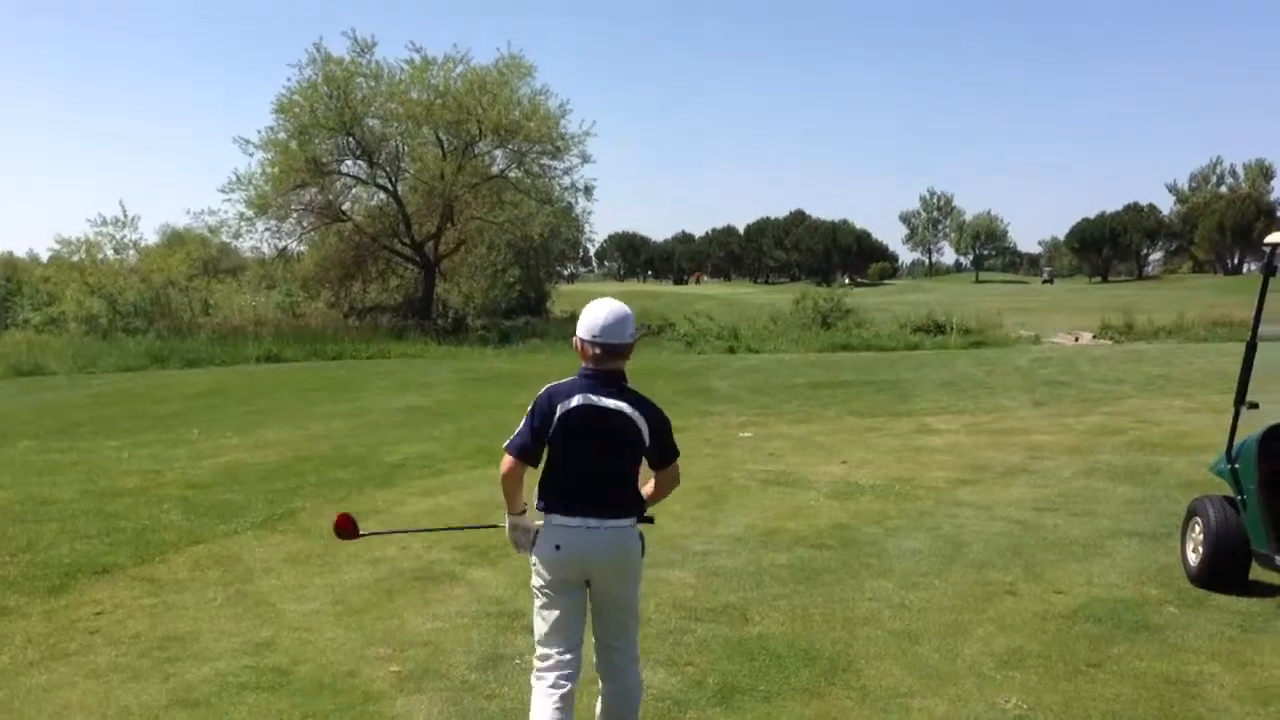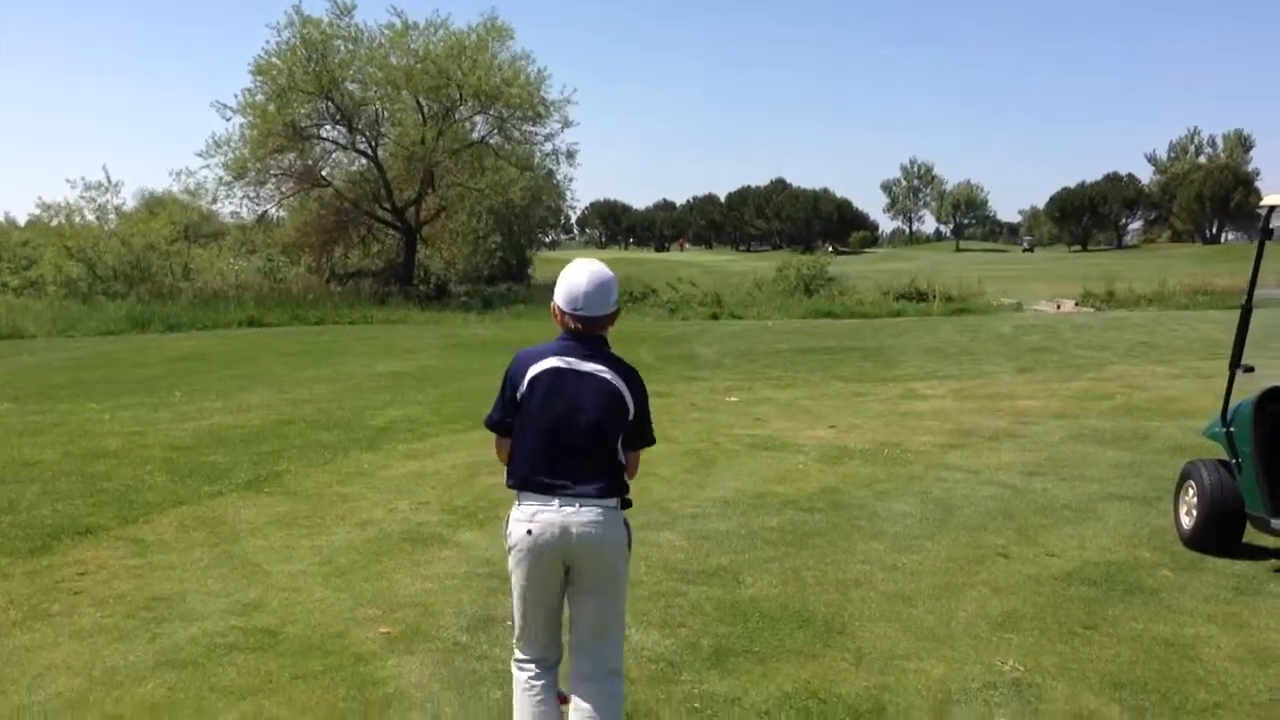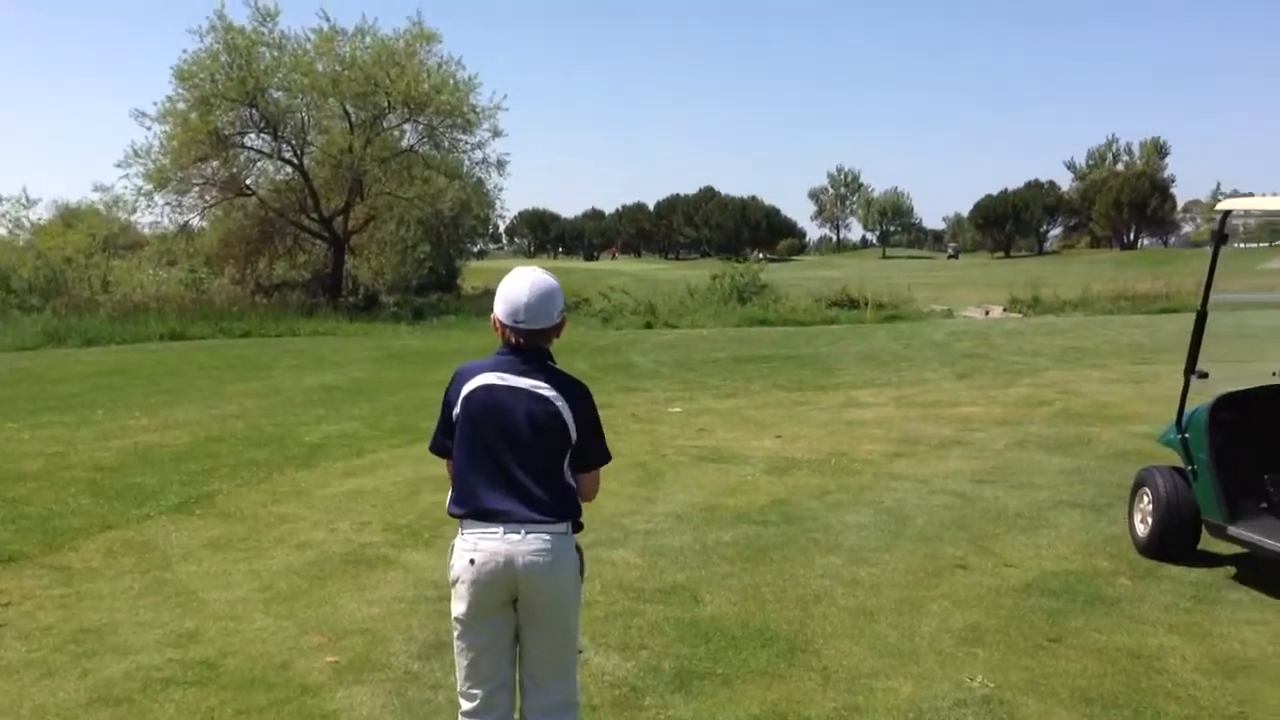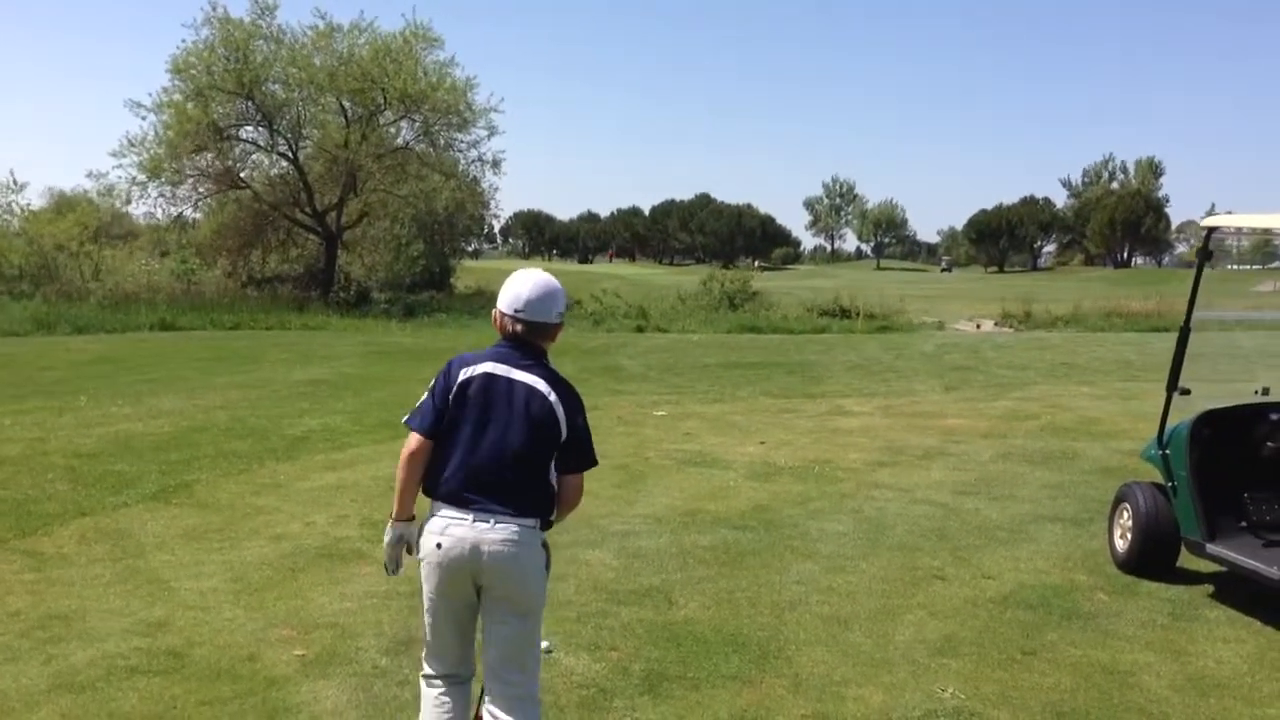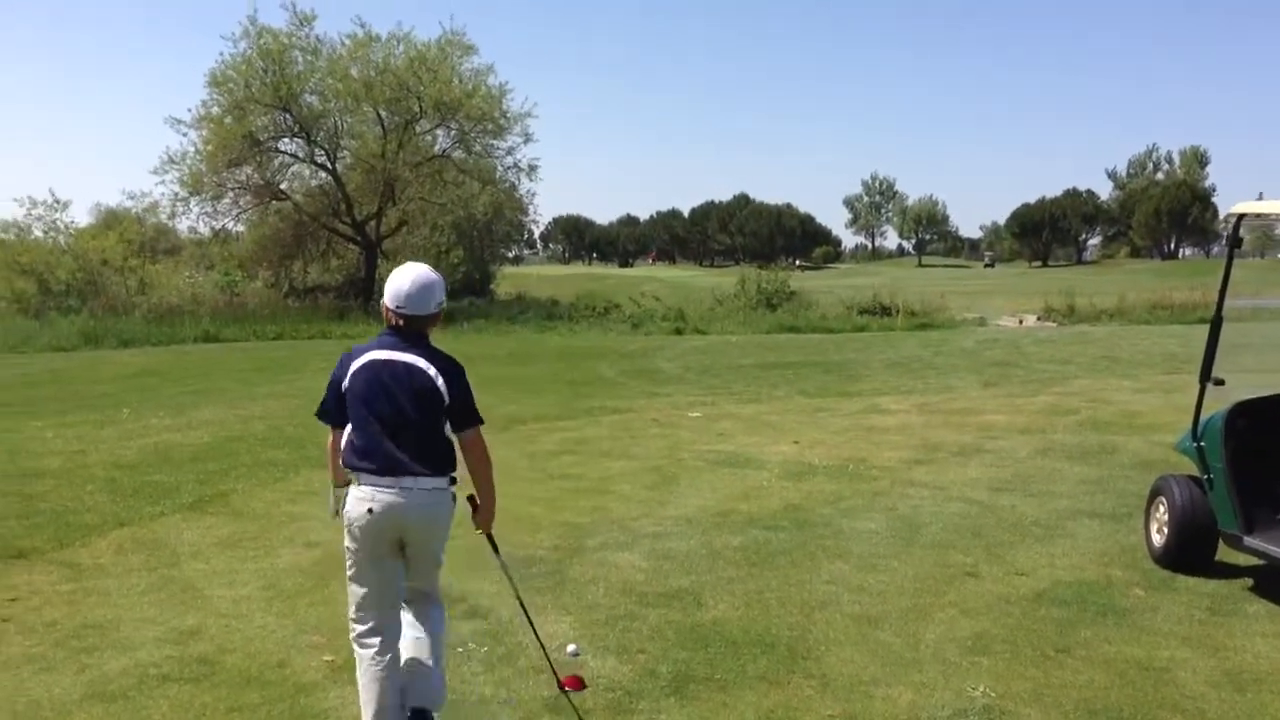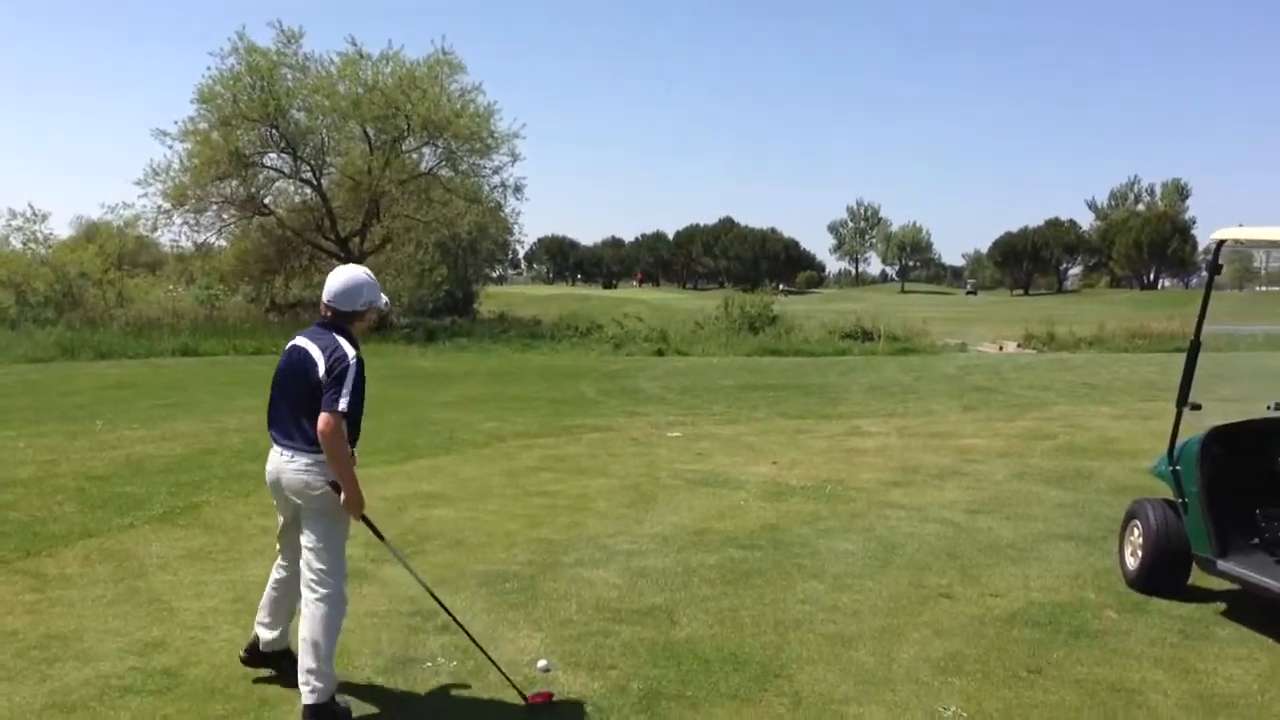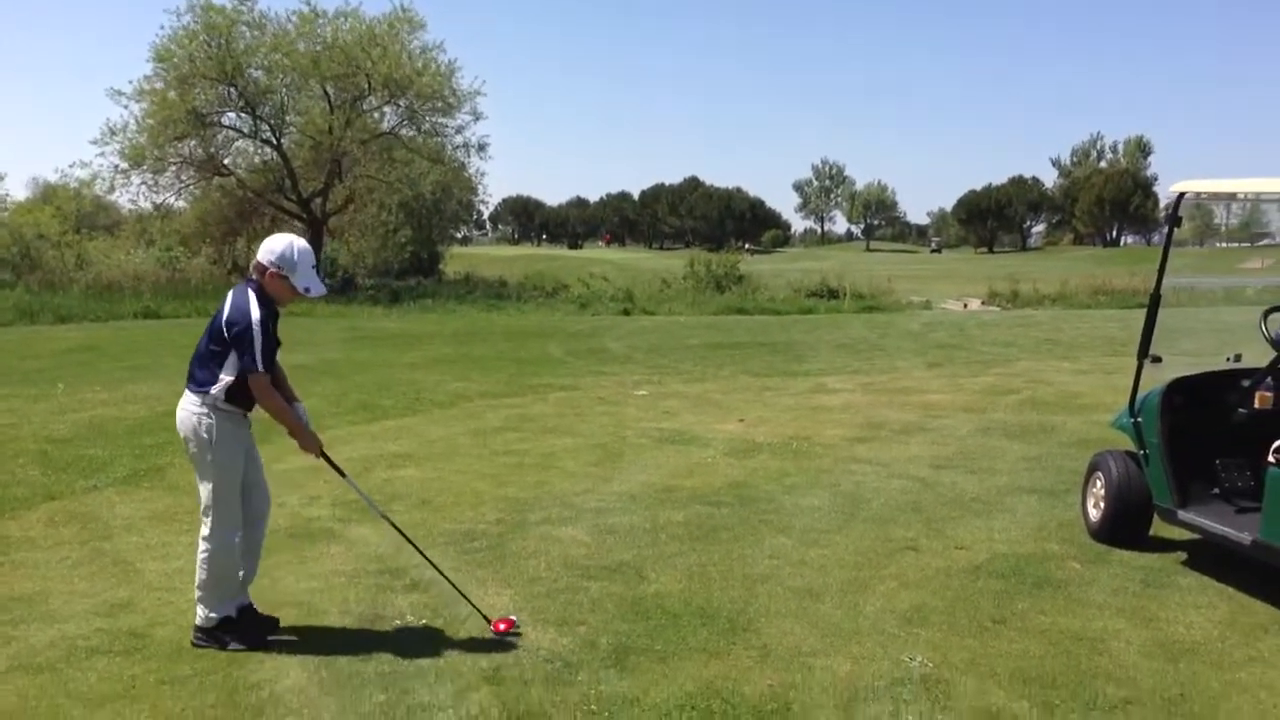
dt=0.7s
person 1, frame 1
left shoulder: (553, 399)
right shoulder: (643, 410)
left elbow: (510, 469)
right elbow: (669, 476)
left wrist: (516, 516)
left hip: (559, 538)
right hip: (620, 540)
left knee: (554, 665)
right knee: (620, 655)
person 1, frame 2
left shoulder: (526, 365)
right shoulder: (625, 378)
left elbow: (504, 451)
right elbow: (630, 465)
left hip: (534, 520)
right hip: (601, 523)
left knee: (533, 657)
right knee: (599, 666)
person 1, frame 3
left shoulder: (465, 382)
right shoulder: (570, 394)
left elbow: (453, 469)
right elbow: (587, 489)
left hip: (478, 548)
right hip: (550, 550)
person 1, frame 4
left shoulder: (459, 371)
right shoulder: (562, 395)
left elbow: (414, 451)
right elbow: (571, 492)
left wrist: (401, 520)
left hip: (448, 533)
right hip: (517, 543)
left knee: (444, 675)
person 1, frame 5
left shoulder: (353, 361)
right shoulder: (446, 370)
left elbow: (336, 437)
right elbow: (472, 444)
left wrist: (339, 490)
right wrist: (487, 501)
left hip: (369, 498)
right hip: (430, 500)
left knee: (373, 625)
right knee: (423, 602)
person 1, frame 6
left shoulder: (298, 342)
right shoulder: (346, 358)
right elbow: (329, 429)
right wrist: (352, 488)
left hip: (281, 461)
right hip: (317, 473)
left knee: (292, 559)
right knee: (323, 583)
left ankle: (266, 644)
person 1, frame 7
left shoulder: (255, 303)
right shoulder: (250, 314)
left elbow: (269, 365)
right elbow: (261, 388)
left wrist: (296, 406)
right wrist: (301, 432)
left hip: (225, 416)
right hip: (210, 418)
left knee: (254, 508)
right knee: (222, 522)
left ankle: (234, 604)
right ankle: (212, 621)
